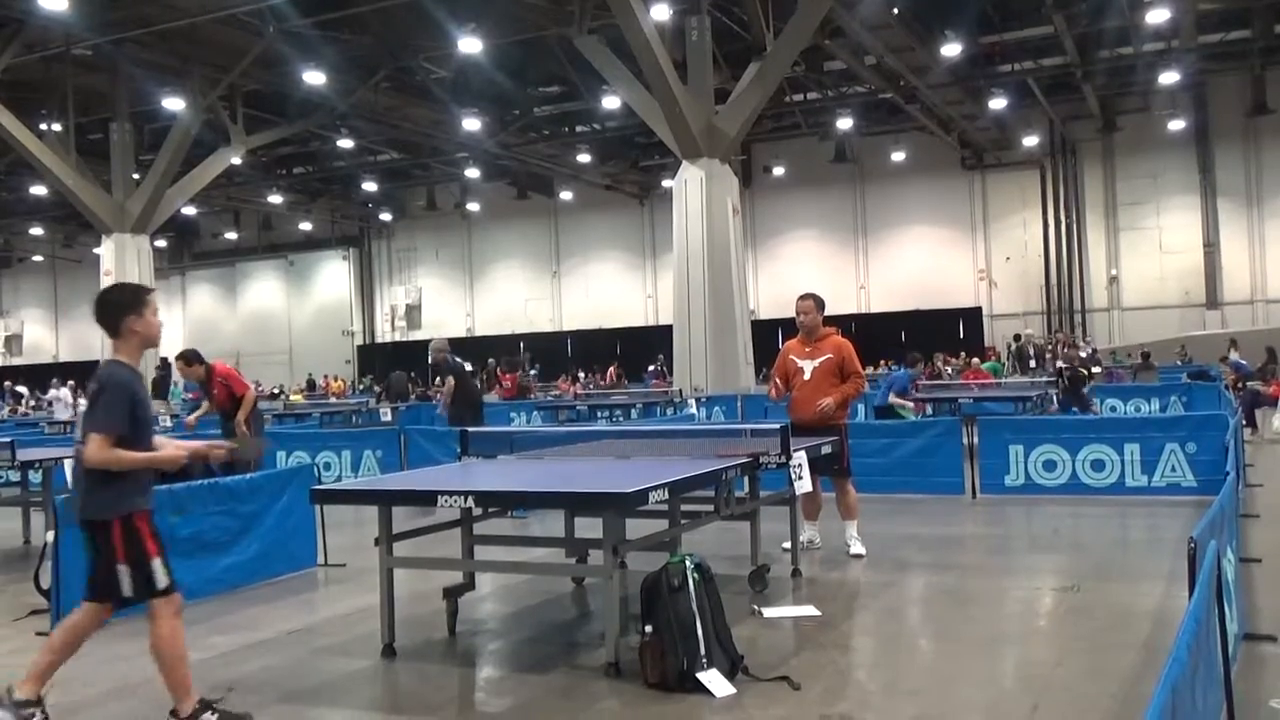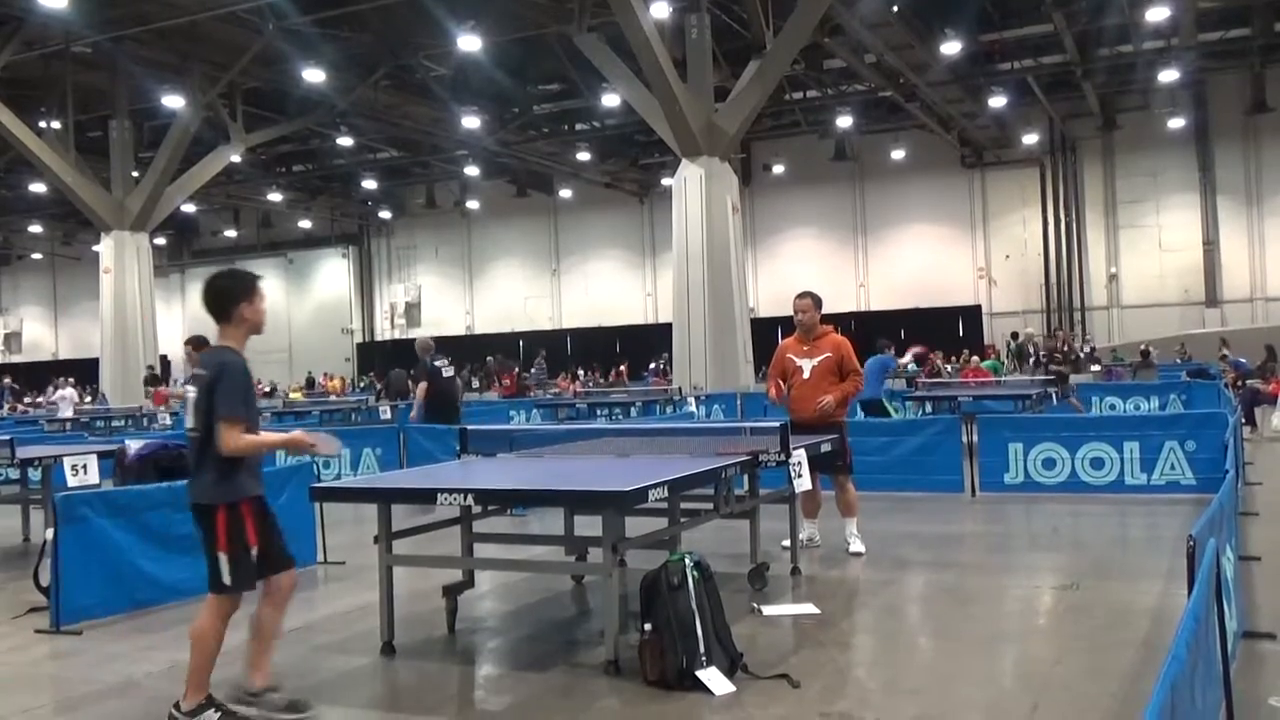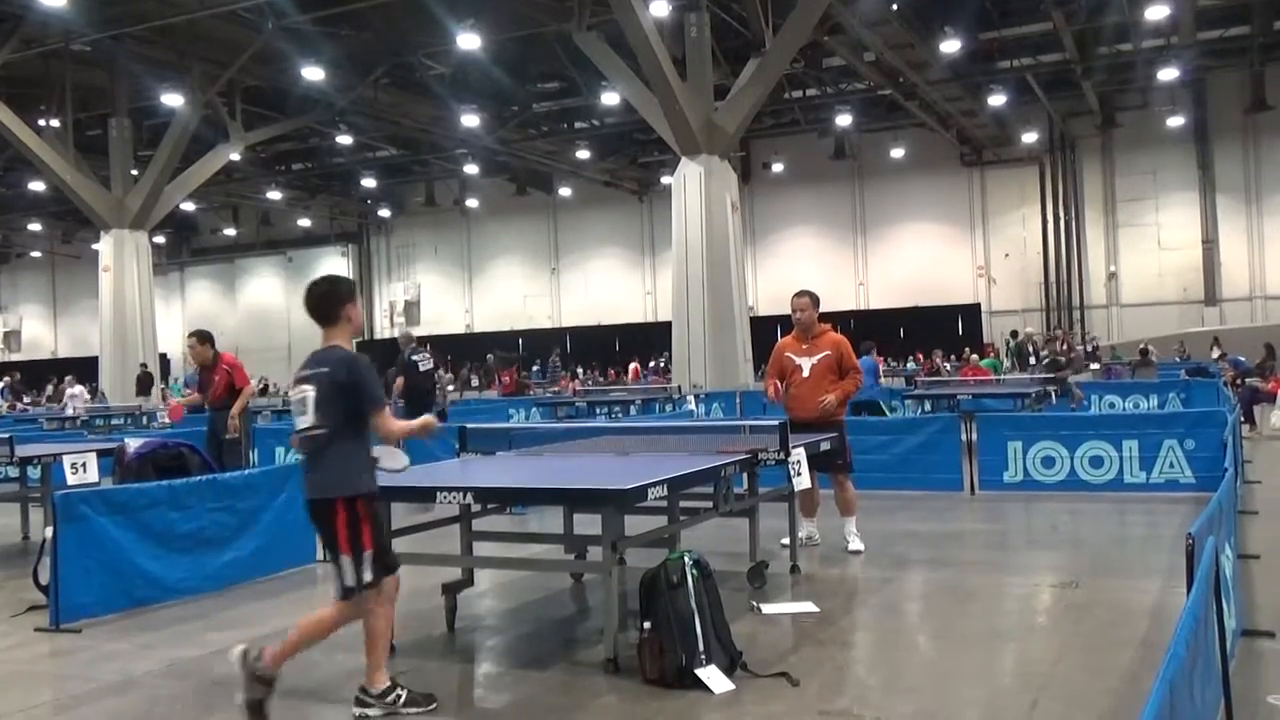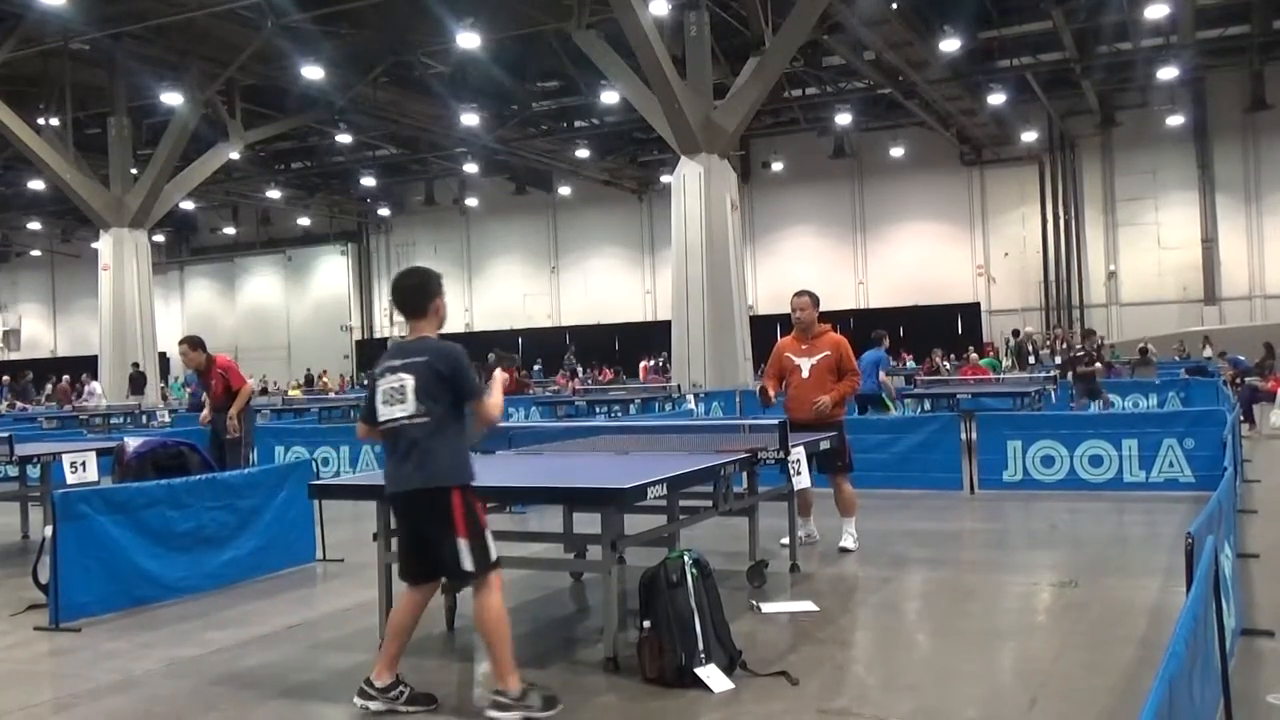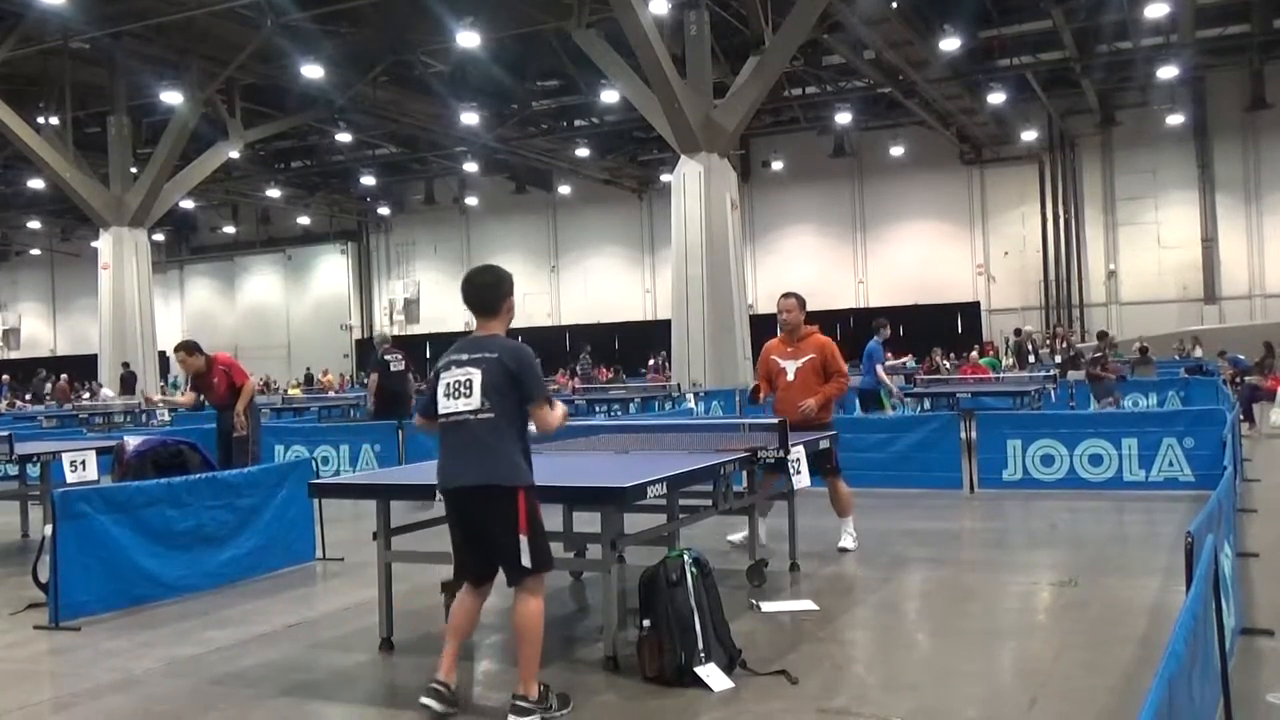
dt=0.3s
person 1, frame 1
left shoulder: (124, 377)
right shoulder: (118, 382)
right elbow: (95, 454)
left wrist: (192, 447)
right wrist: (161, 460)
left hip: (115, 510)
right hip: (119, 512)
left knee: (97, 609)
right knee: (166, 604)
person 1, frame 2
left shoulder: (214, 362)
right shoulder: (231, 367)
right elbow: (231, 443)
left wrist: (279, 438)
right wrist: (284, 441)
left hip: (239, 495)
right hip: (225, 499)
left knee: (281, 580)
right knee: (223, 598)
person 1, frame 3
left shoulder: (310, 368)
right shoulder: (351, 363)
left elbow: (302, 440)
right elbow: (388, 431)
right wrist: (422, 423)
left hip: (326, 490)
right hip: (344, 495)
left knee: (384, 585)
right knee: (354, 602)
right ankle: (261, 661)
person 1, frame 4
left shoulder: (385, 364)
right shoulder: (447, 354)
left elbow: (366, 431)
right elbow: (488, 415)
right wrist: (497, 383)
left hip: (402, 488)
right hip: (444, 486)
left knee: (420, 584)
right knee: (487, 582)
left ankle: (380, 682)
person 1, frame 5
left shoulder: (447, 360)
right shoulder: (516, 355)
left elbow: (422, 421)
right elbow: (545, 422)
right wrist: (560, 411)
left hip: (455, 485)
right hip: (503, 483)
left knee: (474, 584)
right knee: (528, 584)
left ankle: (443, 682)
person 2, frame 1
left shoulder: (840, 345)
right shoulder: (789, 348)
left elbow: (857, 380)
right elbow: (779, 380)
left wrist: (836, 399)
right wrist: (776, 390)
left hip: (831, 425)
right hip: (799, 426)
left knee: (841, 481)
left ankle: (852, 536)
right ankle: (810, 534)
person 2, frame 2
left shoulder: (838, 343)
right shoulder: (786, 347)
left elbow: (855, 377)
right elbow: (774, 377)
left wrist: (836, 396)
right wrist: (774, 390)
left hip: (830, 423)
right hip: (798, 424)
left knee: (841, 478)
left ankle: (852, 534)
right ankle: (809, 532)
person 2, frame 3
left shoulder: (837, 342)
right shoulder: (783, 346)
left elbow: (855, 375)
right elbow: (772, 376)
left wrist: (837, 395)
right wrist: (772, 389)
left hip: (830, 422)
right hip: (797, 423)
left knee: (840, 477)
left ankle: (851, 533)
right ankle: (809, 531)
person 2, frame 4
left shoulder: (836, 342)
right shoulder: (783, 346)
left elbow: (853, 377)
right elbow: (772, 377)
left wrist: (832, 397)
right wrist: (770, 391)
left hip: (828, 423)
right hip: (794, 423)
left knee: (839, 478)
left ankle: (849, 532)
right ankle: (807, 529)
person 2, frame 5
left shoulder: (823, 344)
right shoulder: (770, 348)
left elbow: (841, 379)
right elbow: (763, 380)
left wrist: (818, 401)
right wrist: (761, 393)
left hip: (816, 425)
left knee: (832, 479)
right knee: (765, 477)
left ankle: (848, 532)
right ankle: (756, 531)
